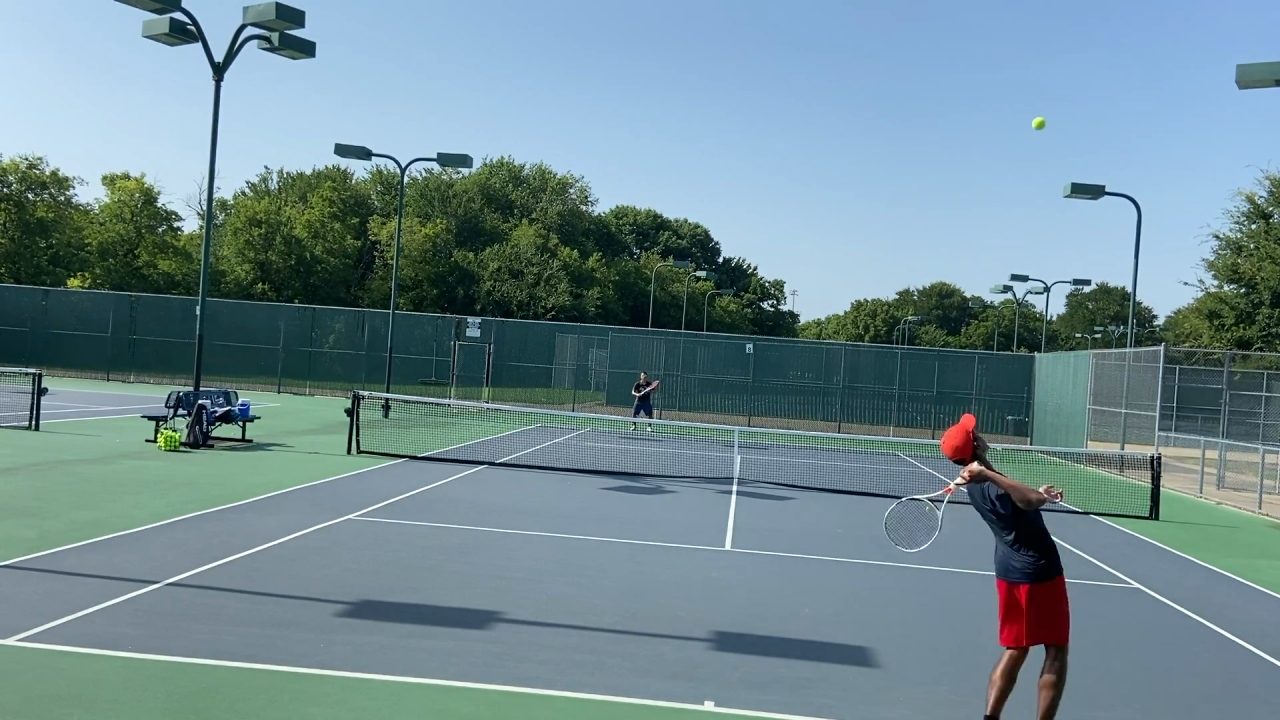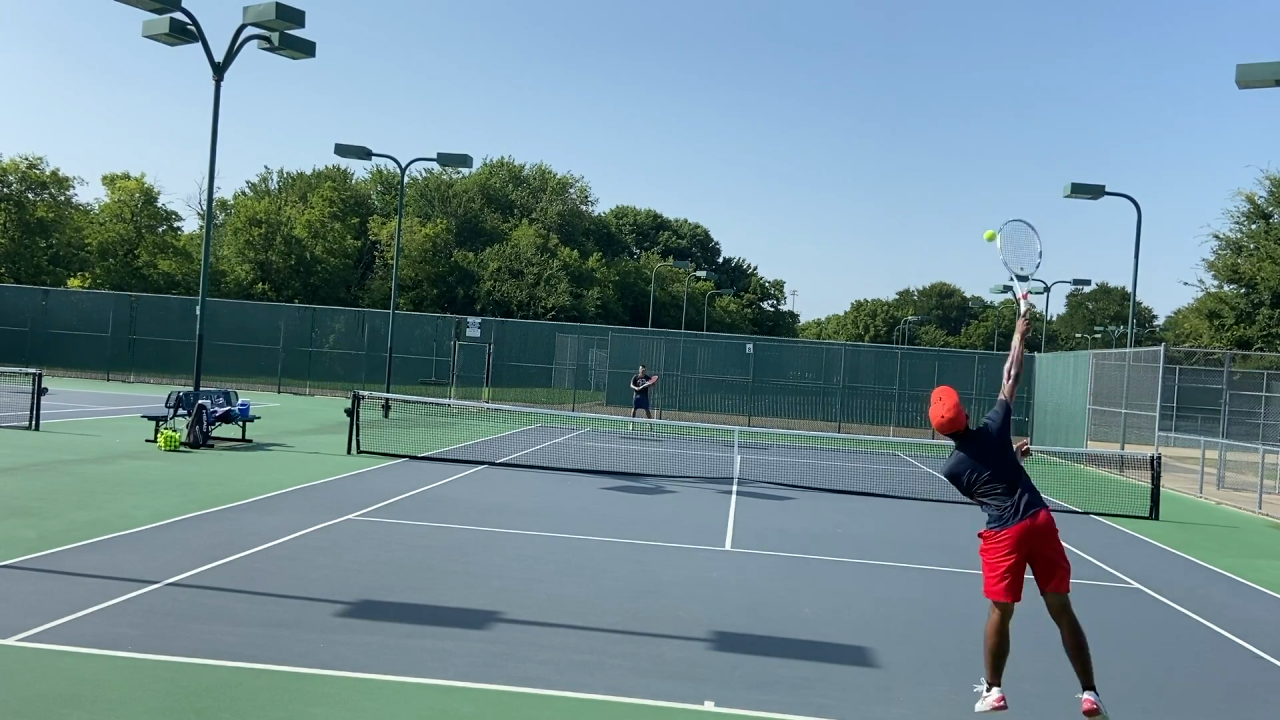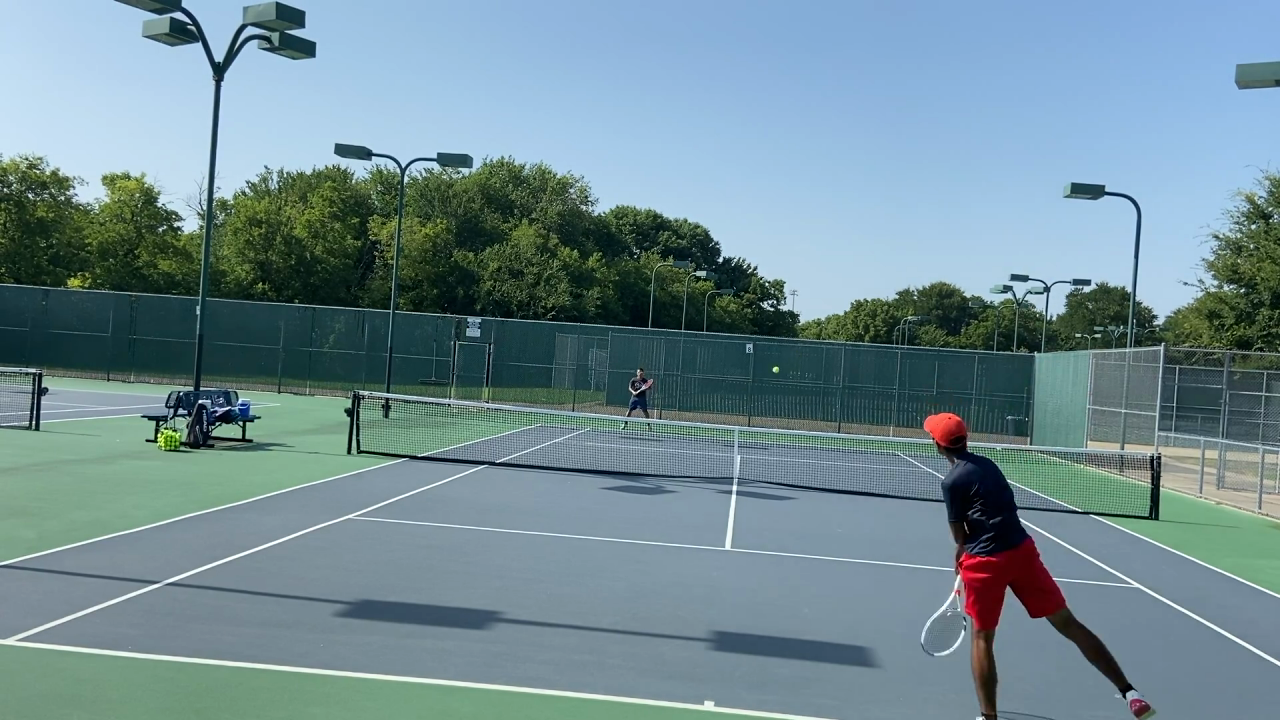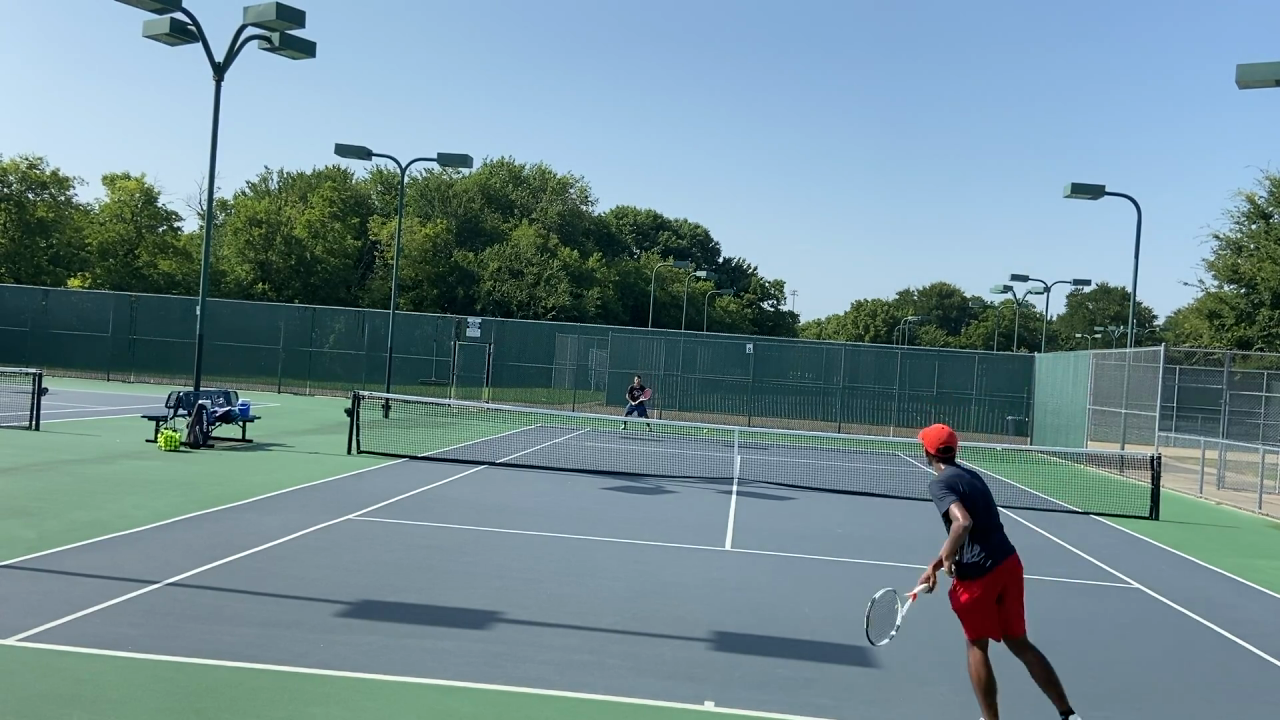
dt=0.2s
person 1, frame 1
left shoulder: (978, 485)
right shoulder: (993, 487)
right elbow: (1032, 500)
left wrist: (1041, 493)
right wrist: (991, 474)
left hip: (1009, 576)
right hip: (1042, 575)
left knee: (1014, 652)
right knee: (1056, 653)
person 1, frame 2
left shoulder: (952, 469)
right shoulder: (991, 431)
right elbow: (1010, 384)
right wrist: (1020, 331)
left hip: (1003, 535)
right hip: (1037, 521)
left knee: (1000, 610)
right knee: (1061, 611)
person 1, frame 3
left shoulder: (952, 483)
right shoulder: (986, 464)
left elbow: (960, 538)
left wrist: (959, 563)
left hip: (986, 561)
right hip: (1022, 550)
left knee: (982, 637)
right knee: (1067, 624)
right ankle: (1129, 693)
person 1, frame 4
left shoulder: (941, 484)
right shoulder: (974, 476)
left elbow: (964, 523)
left wrist: (946, 558)
right wrist: (937, 563)
left hip: (980, 573)
right hip: (1010, 563)
left knee: (977, 646)
right knee: (1020, 644)
